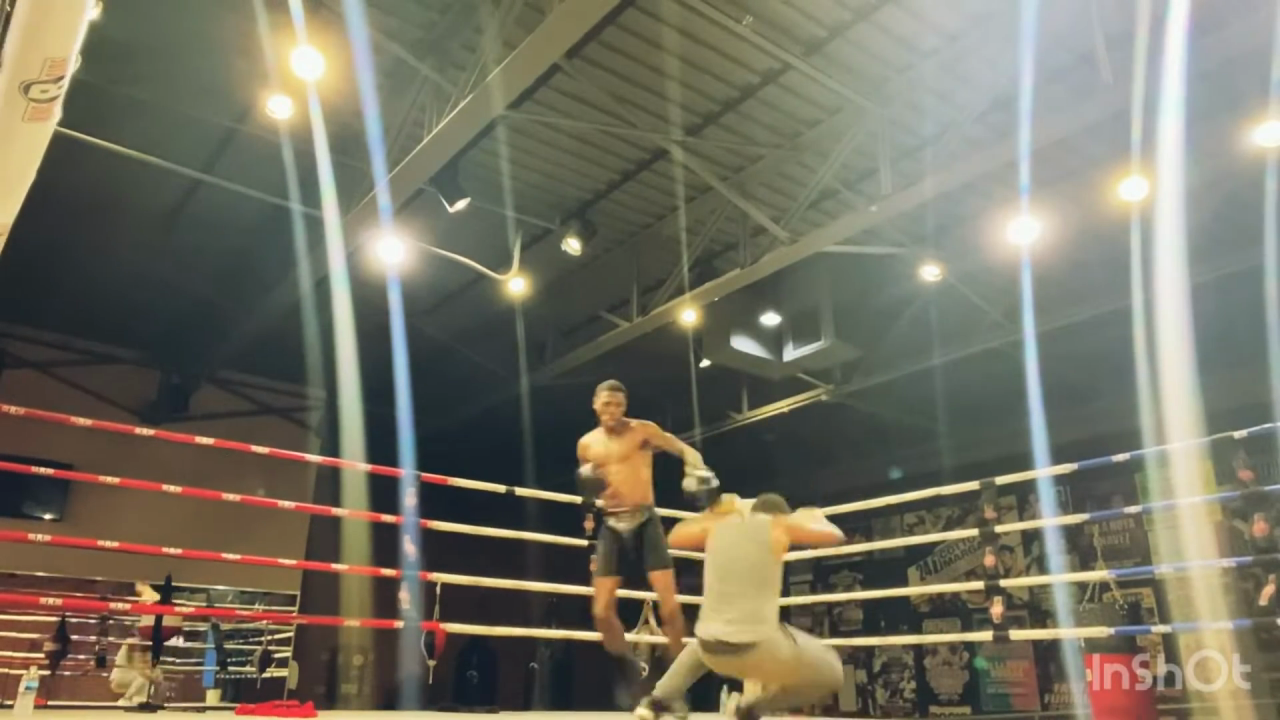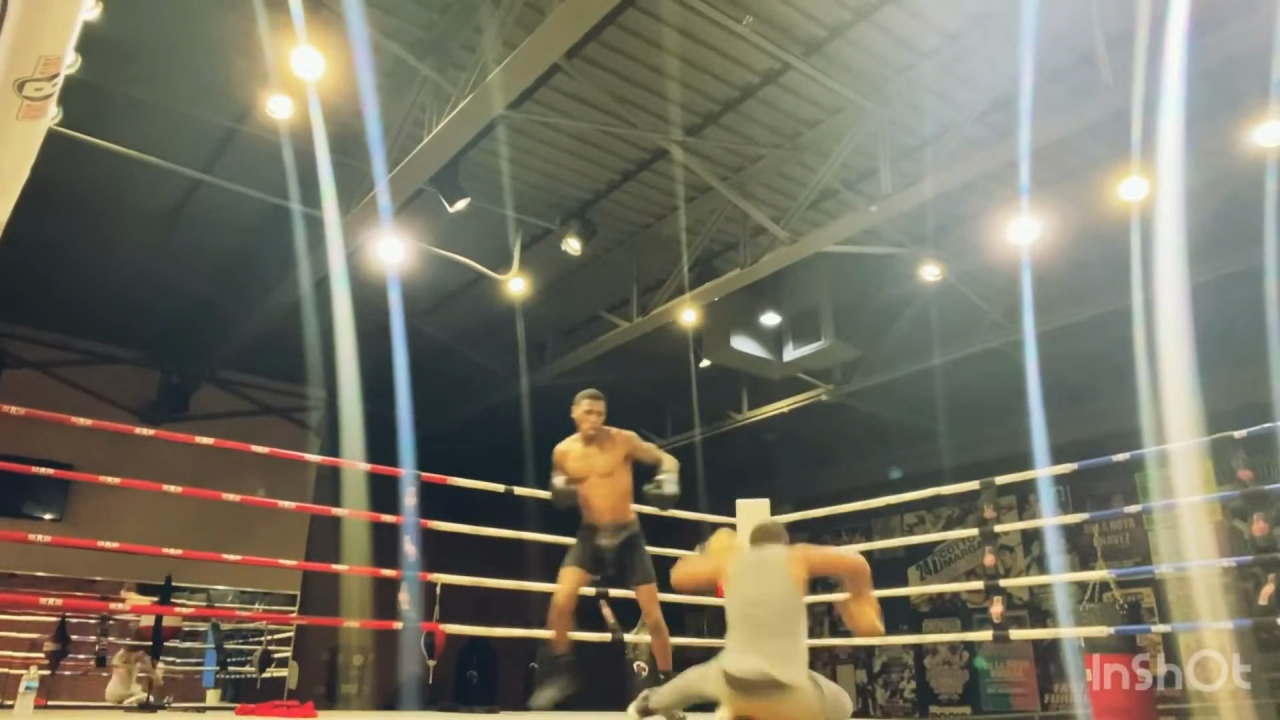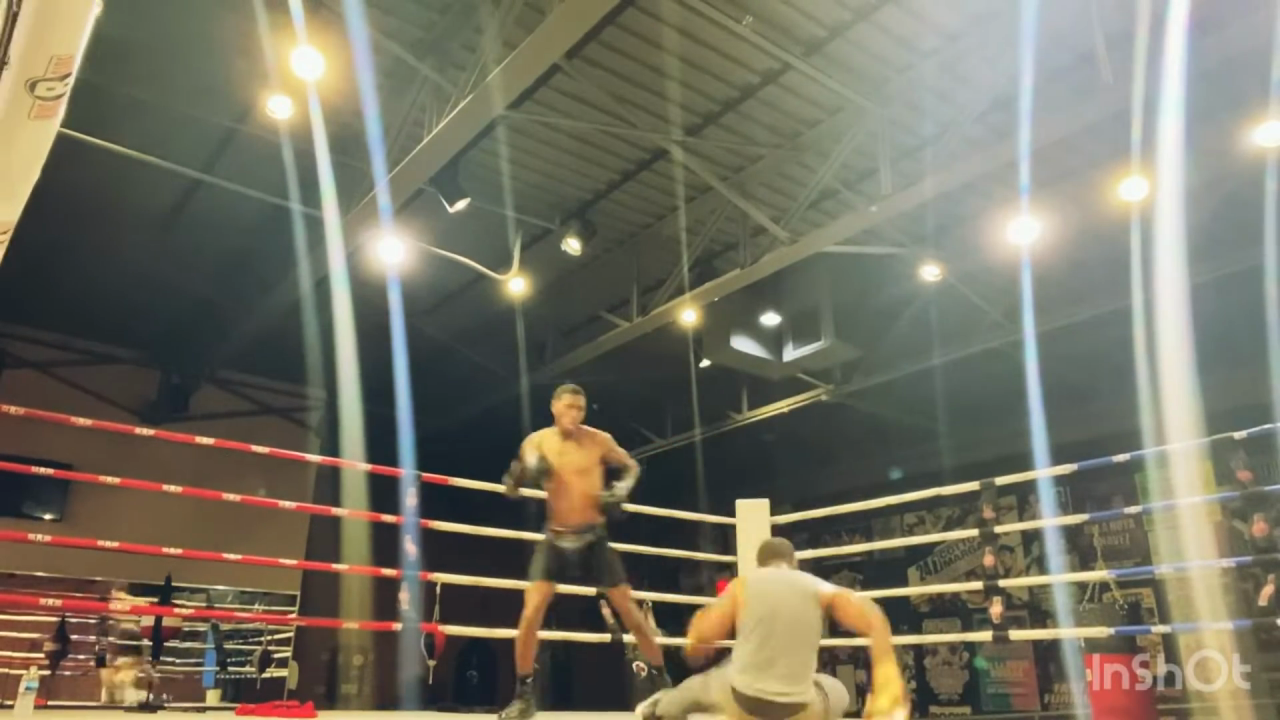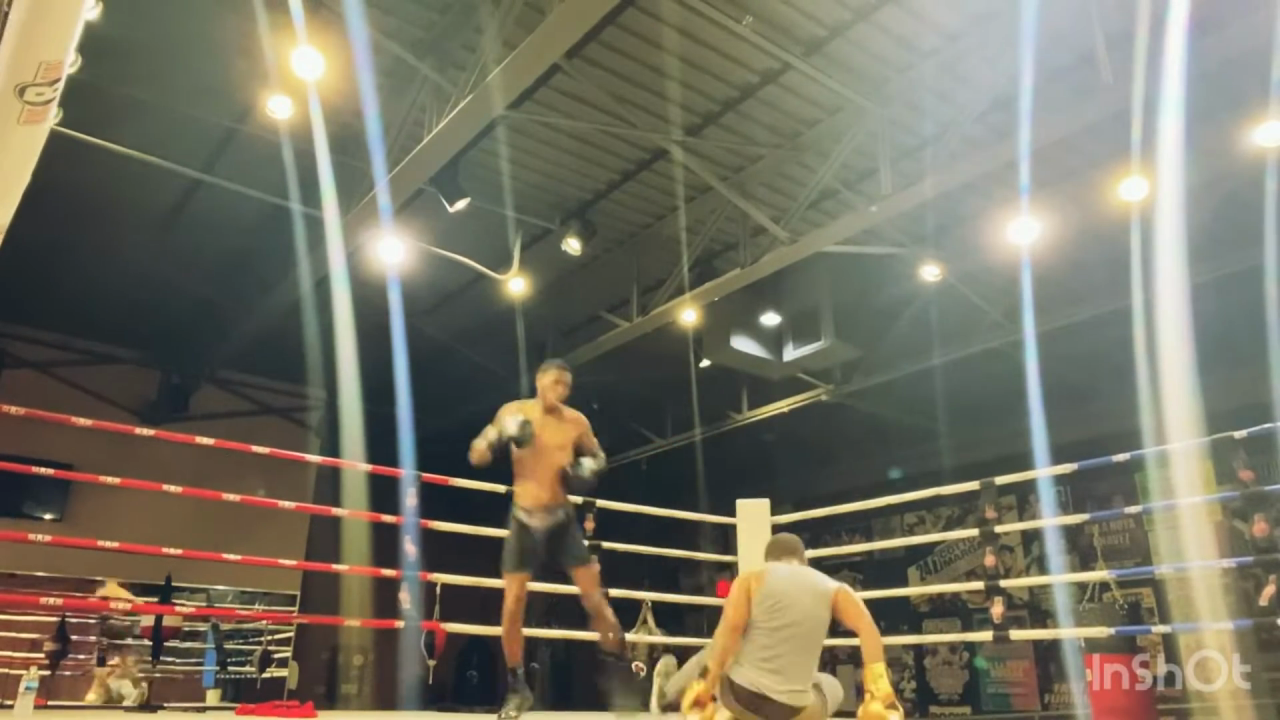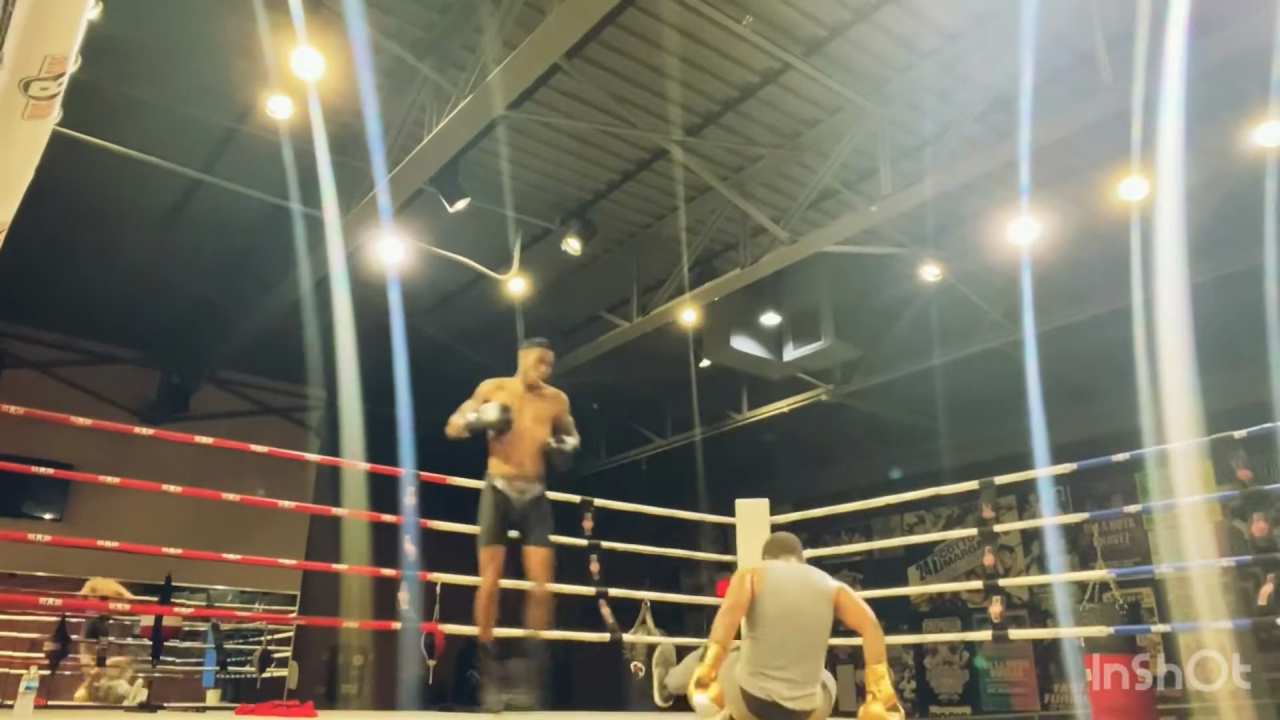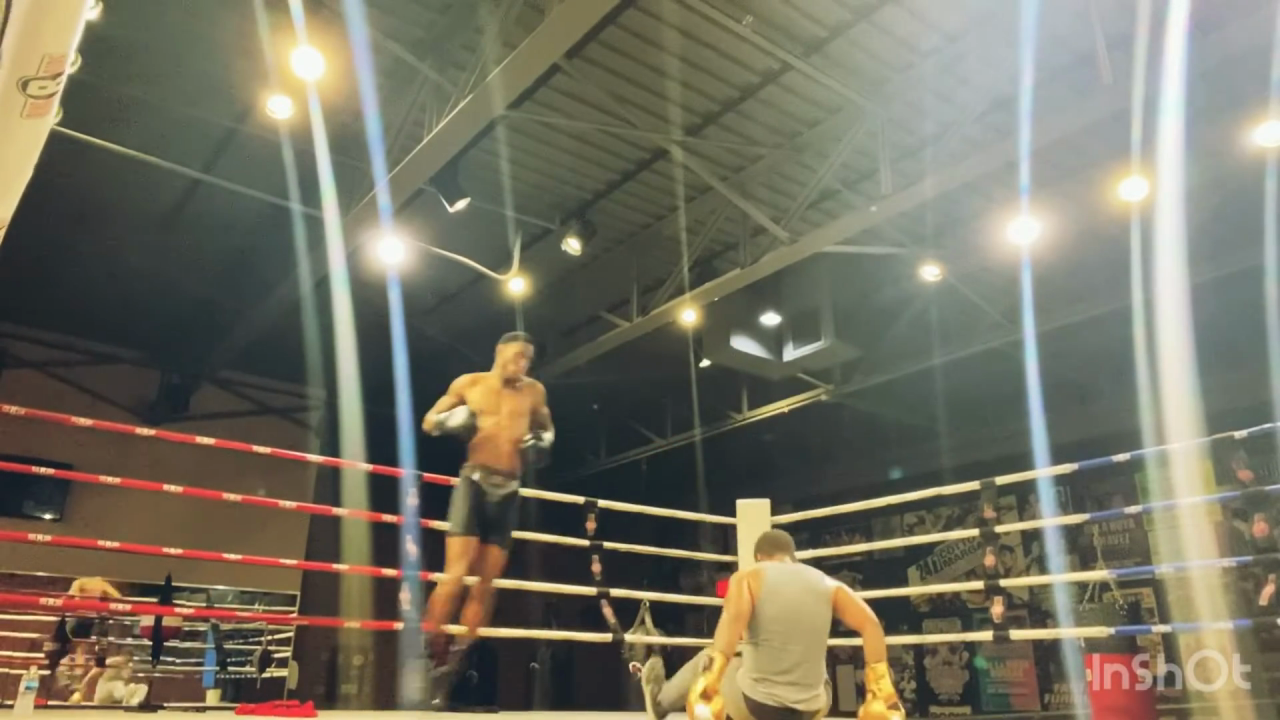
dt=0.1s
person 1, frame 1
left shoulder: (642, 430)
right shoulder: (587, 444)
left elbow: (687, 451)
right elbow: (586, 493)
left wrist: (699, 473)
right wrist: (585, 482)
left hip: (645, 522)
right hip: (612, 527)
left knee: (668, 605)
right knee: (601, 608)
right ankle: (629, 670)
person 1, frame 2
left shoulder: (624, 441)
right shoulder: (564, 452)
left elbow: (666, 460)
right elbow: (562, 487)
left wrist: (669, 483)
right wrist: (559, 491)
left hip: (627, 537)
right hip: (589, 538)
left knee: (652, 617)
right knee: (561, 602)
right ankle: (563, 674)
person 1, frame 3
left shoulder: (599, 441)
right shoulder: (536, 442)
left elbow: (630, 467)
right elbow: (512, 490)
left wrist: (621, 491)
right wrist: (518, 475)
left hip: (593, 539)
right hip: (555, 540)
left knee: (631, 615)
right knee: (530, 618)
left ankle: (662, 685)
person 1, frame 4
left shoulder: (578, 422)
right shoulder: (515, 412)
left elbow: (595, 455)
right elbow: (477, 457)
left wrist: (588, 470)
right wrist: (500, 438)
left hip: (561, 520)
right hip: (523, 519)
left knee: (595, 599)
right knee: (512, 610)
left ankle: (618, 668)
right ankle: (518, 687)
person 1, frame 5
left shoulder: (556, 399)
right shoulder: (491, 389)
left elbow: (571, 433)
right elbow: (452, 428)
left wrist: (567, 446)
right wrist: (477, 422)
left hip: (534, 496)
right hip: (498, 491)
left knee: (540, 586)
right knee: (489, 584)
left ankle: (531, 661)
right ankle: (488, 665)
person 1, frame 6
left shoulder: (532, 391)
right shoulder: (467, 384)
left elbow: (546, 426)
right elbow: (428, 423)
left wrist: (544, 440)
right wrist: (448, 422)
left hip: (507, 491)
right hip: (475, 484)
left knee: (488, 583)
right knee: (455, 575)
left ankle: (449, 667)
right ankle: (432, 657)
person 2, frame 1
left shoulder: (719, 525)
right shoulder: (780, 525)
left elbow: (675, 537)
right elbow: (834, 535)
right wrist: (817, 521)
left hip: (712, 646)
right hip: (758, 647)
right knee: (830, 674)
person 2, frame 2
left shoulder: (731, 561)
right shoulder: (796, 558)
left elbow: (678, 577)
right elbow: (855, 563)
left wrist: (710, 552)
right wrist: (860, 601)
left hip: (736, 687)
right hip: (789, 695)
left knee: (708, 675)
person 2, frame 3
left shoulder: (743, 585)
right shoulder: (820, 589)
left elbow: (698, 642)
right elbow: (875, 625)
right wrist: (888, 688)
left knee: (711, 682)
right knee: (838, 695)
person 2, frame 4
left shoulder: (753, 578)
right shoulder: (832, 587)
left elbow: (731, 628)
right elbow: (867, 629)
left wrist: (704, 685)
right wrist: (880, 693)
left hip: (742, 698)
left knee: (715, 655)
right knee: (831, 688)
left ankle: (669, 695)
person 2, frame 5
left shoulder: (751, 574)
right shoulder: (832, 586)
left elbow: (731, 609)
right elbow: (870, 627)
left wrist: (705, 670)
right wrist: (882, 694)
left knee: (714, 658)
right knee: (826, 684)
left ankle: (667, 685)
person 2, frame 6
left shoulder: (748, 578)
right shoulder: (828, 584)
left elbow: (734, 618)
right elbow: (870, 625)
left wrist: (708, 679)
right wrist: (881, 690)
left knee: (709, 660)
